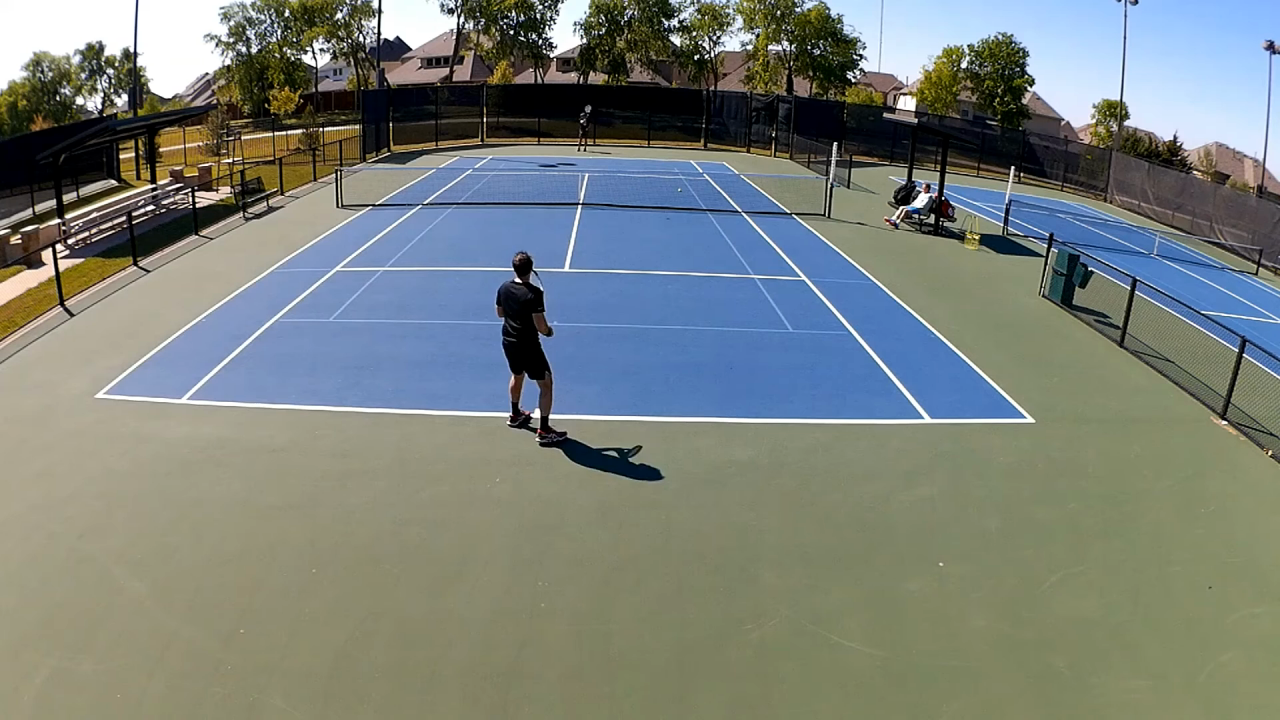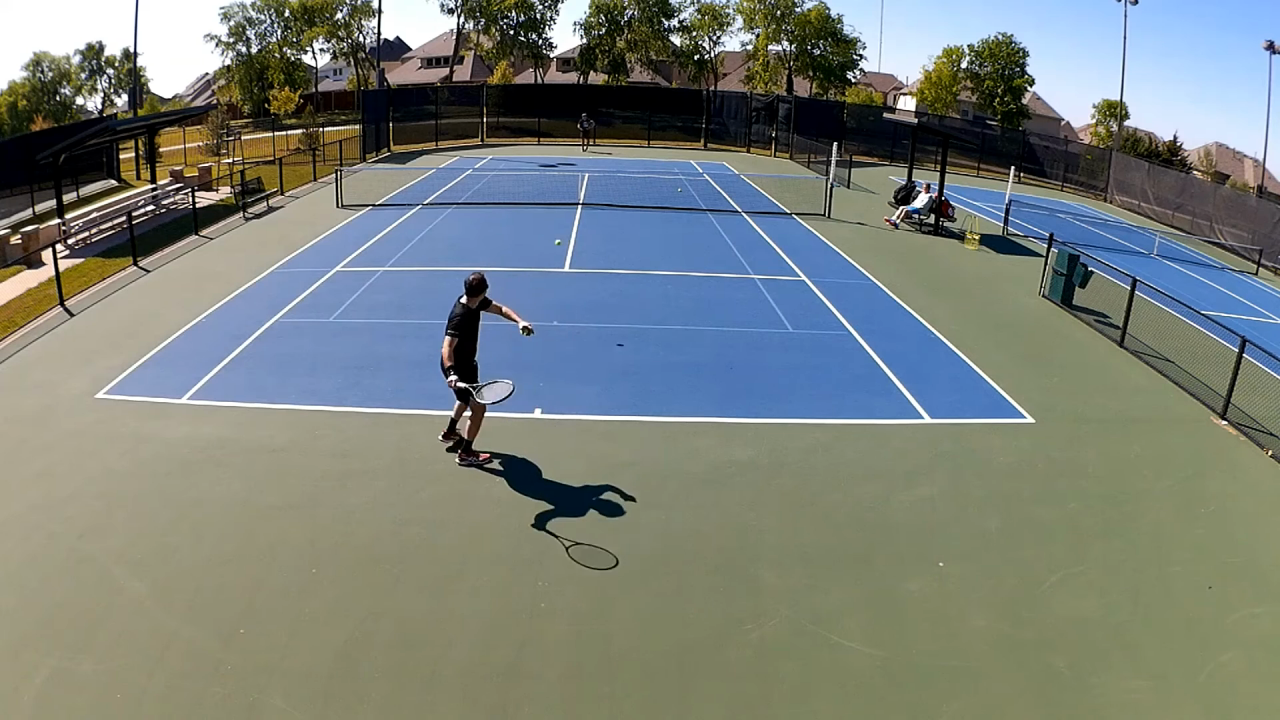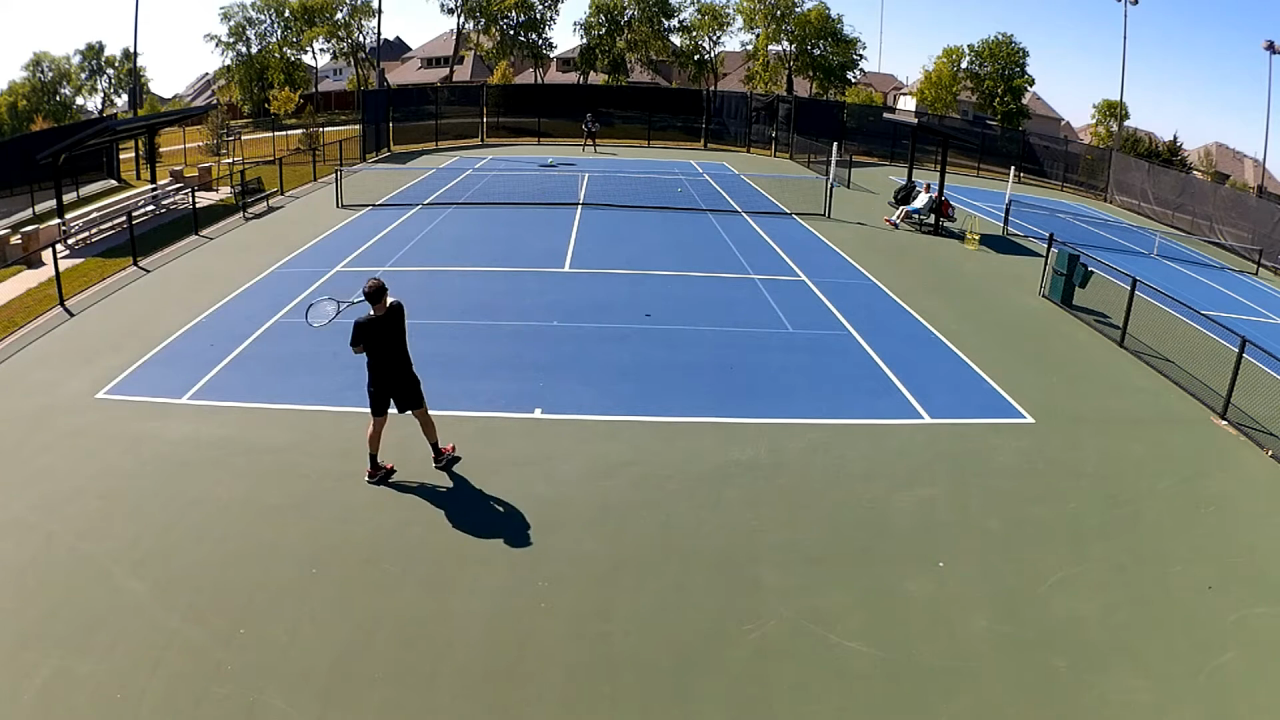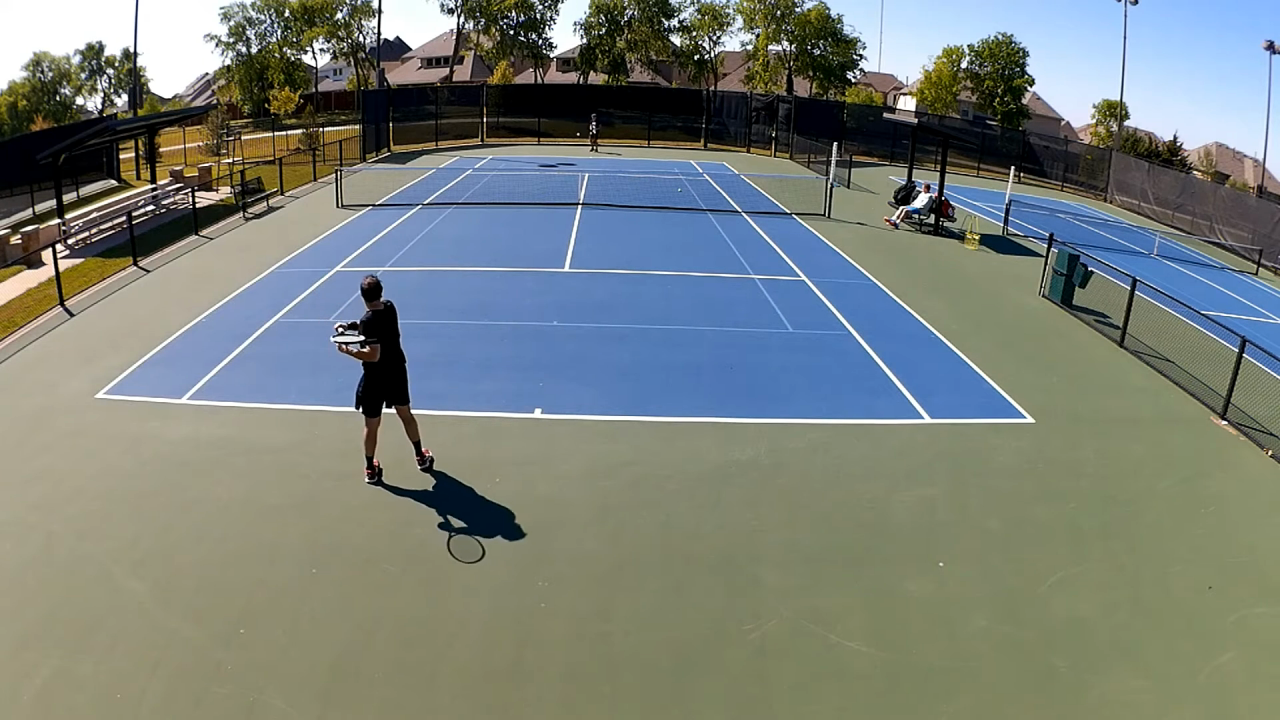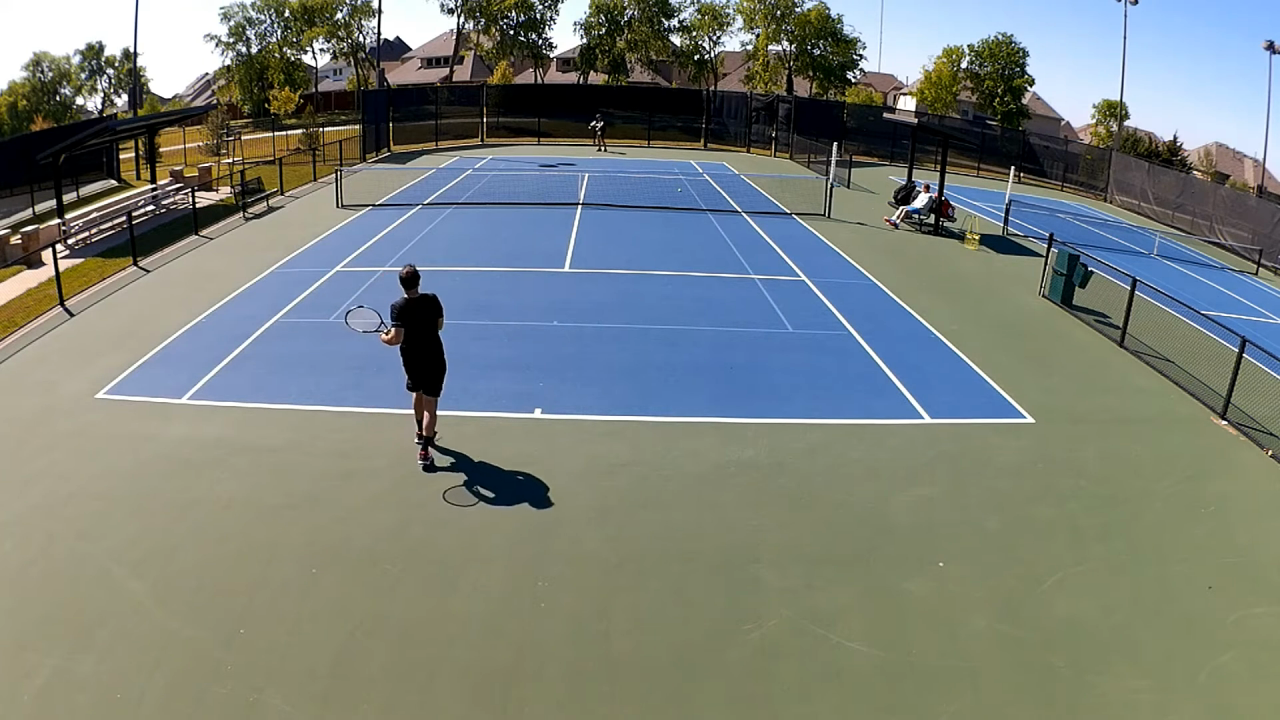
dt=0.7s
person 1, frame 1
left shoulder: (504, 288)
right shoulder: (534, 293)
left elbow: (500, 313)
right elbow: (540, 324)
right wrist: (548, 332)
left hip: (508, 341)
right hip: (527, 345)
left knee: (517, 376)
right knee: (546, 384)
left ankle: (515, 415)
right ankle: (544, 429)
person 1, frame 2
left shoulder: (476, 303)
right shoulder: (460, 316)
left elbow: (499, 308)
right elbow: (446, 348)
left wrist: (520, 321)
right wrist: (451, 372)
left hip: (465, 362)
right hip: (458, 367)
left knee: (467, 399)
right knee: (478, 408)
left ankle: (450, 432)
right ankle: (466, 453)
person 1, frame 3
left shoulder: (361, 324)
right shoulder: (397, 309)
left elbow: (357, 350)
right wrist: (385, 298)
left hip: (377, 381)
right hip: (404, 377)
left knee: (377, 423)
right knee: (422, 416)
left ankle: (373, 469)
right ankle: (439, 455)
person 1, frame 4
left shoulder: (368, 321)
right shoulder: (389, 307)
left elbow: (373, 355)
left wrist: (348, 350)
right wrist: (349, 326)
left hip: (375, 378)
right hip: (398, 372)
left knee: (371, 425)
right knee: (406, 414)
left ankle: (371, 469)
right ankle: (421, 457)
person 1, frame 5
left shoulder: (397, 307)
right shoulder: (432, 300)
left elbow: (396, 339)
left wrist: (384, 336)
left hip: (411, 360)
right hip: (434, 359)
left knee: (418, 394)
right knee: (430, 405)
left ankle: (422, 433)
right ankle: (425, 450)
